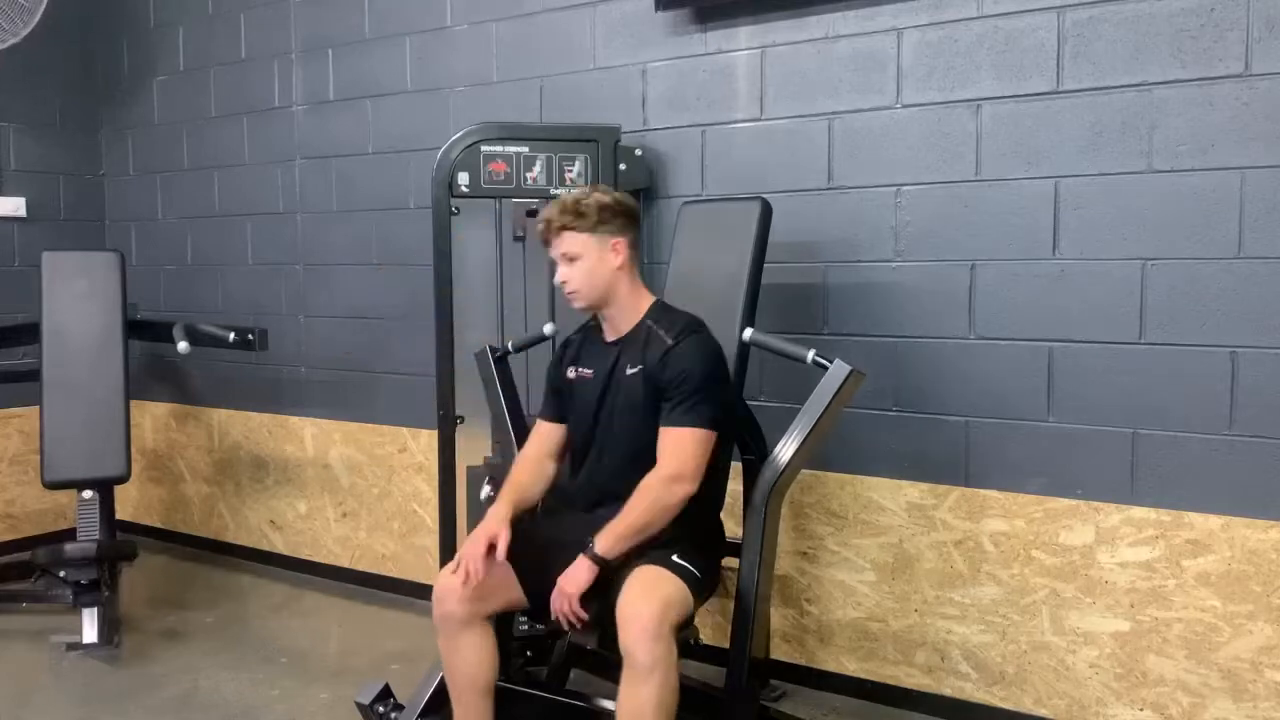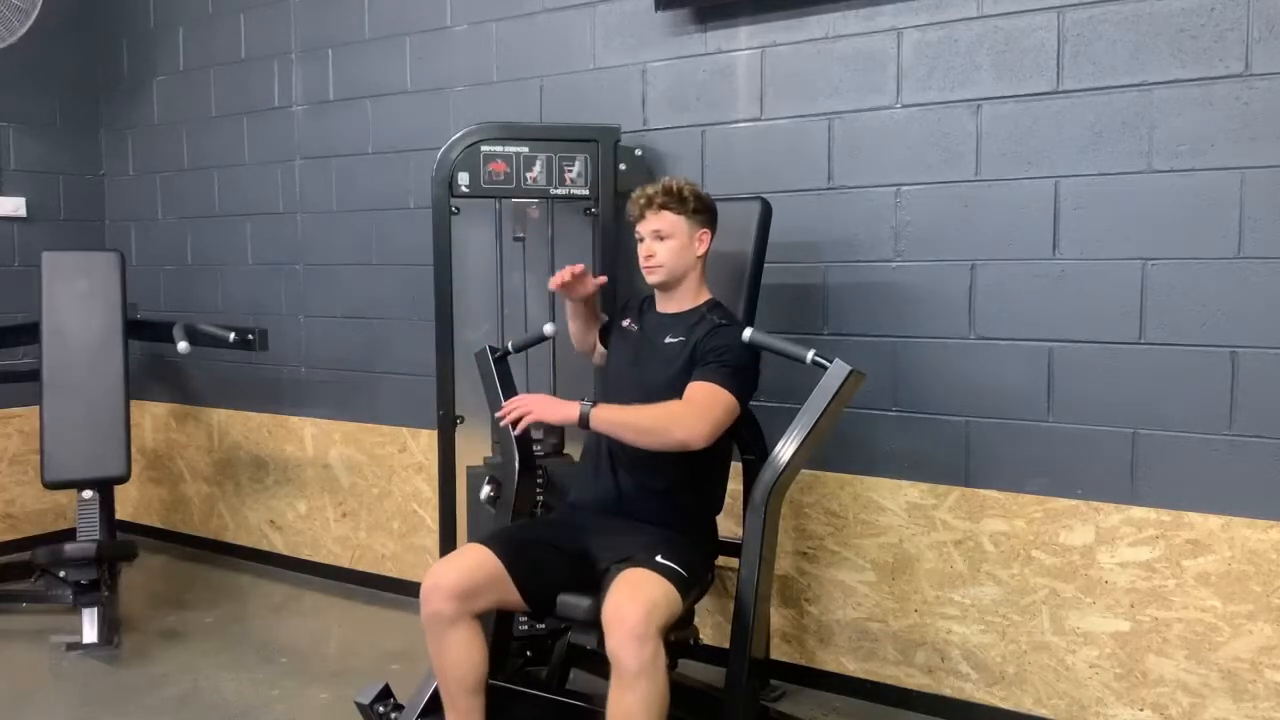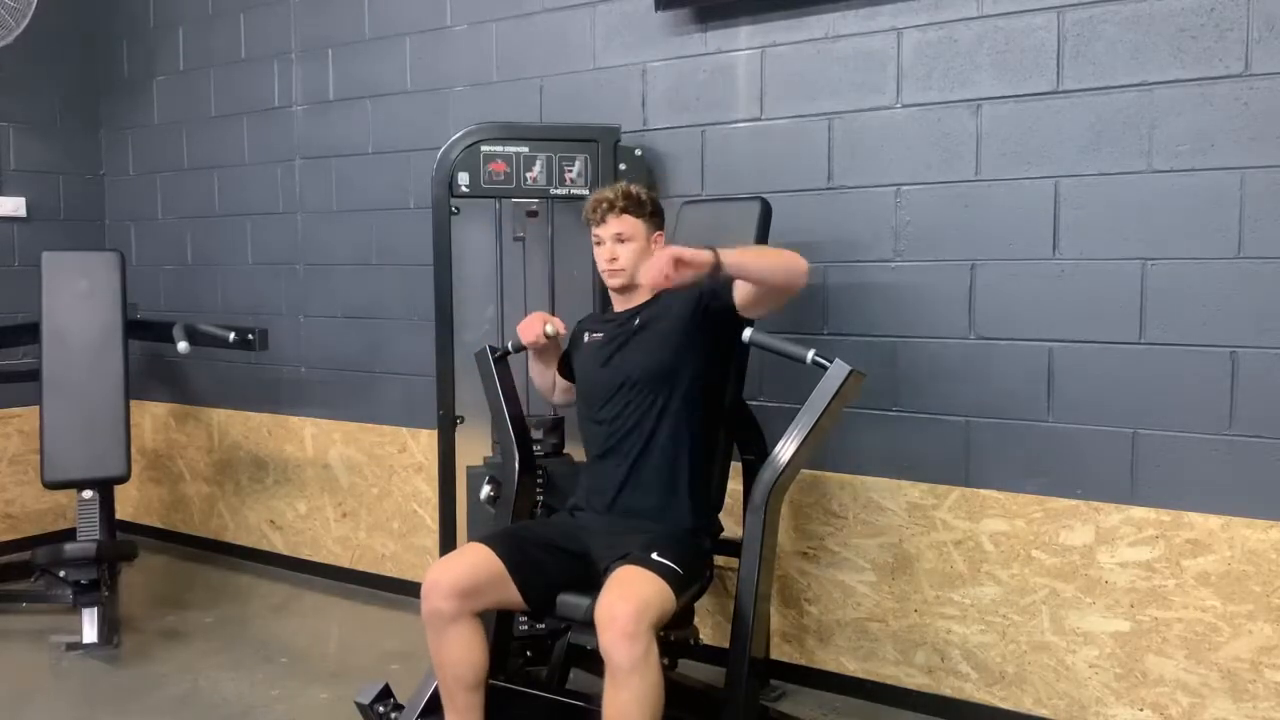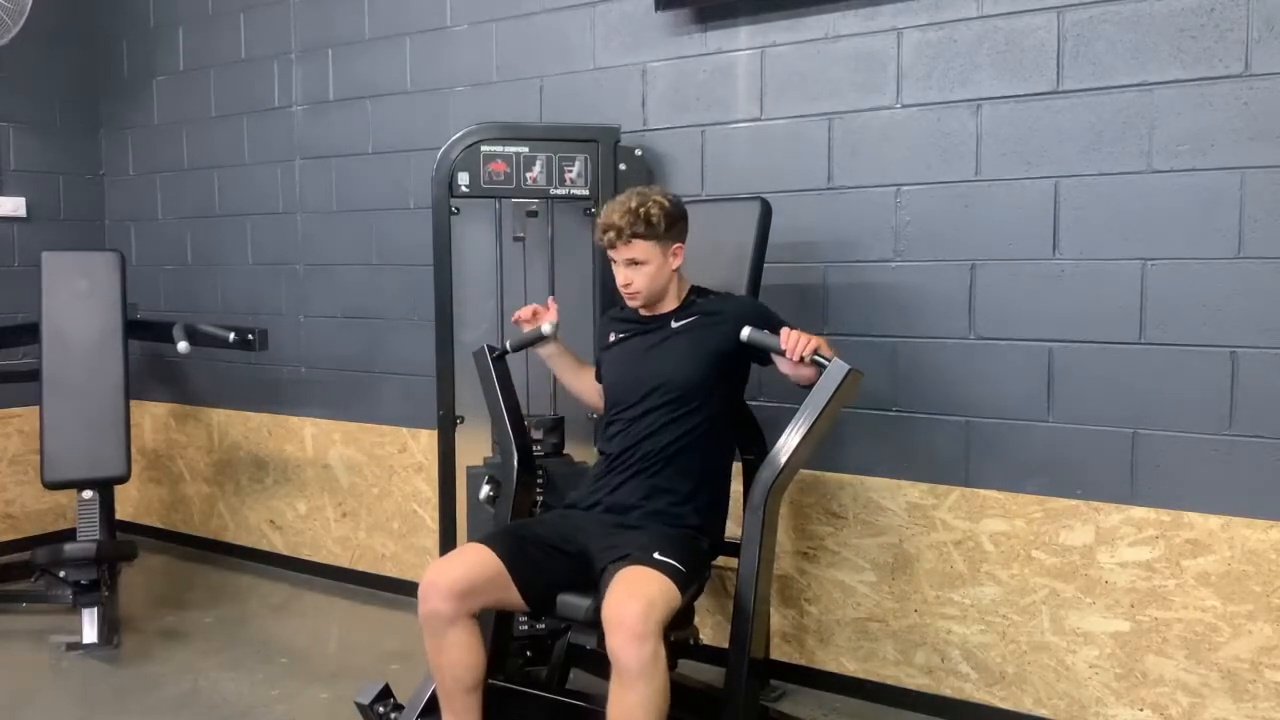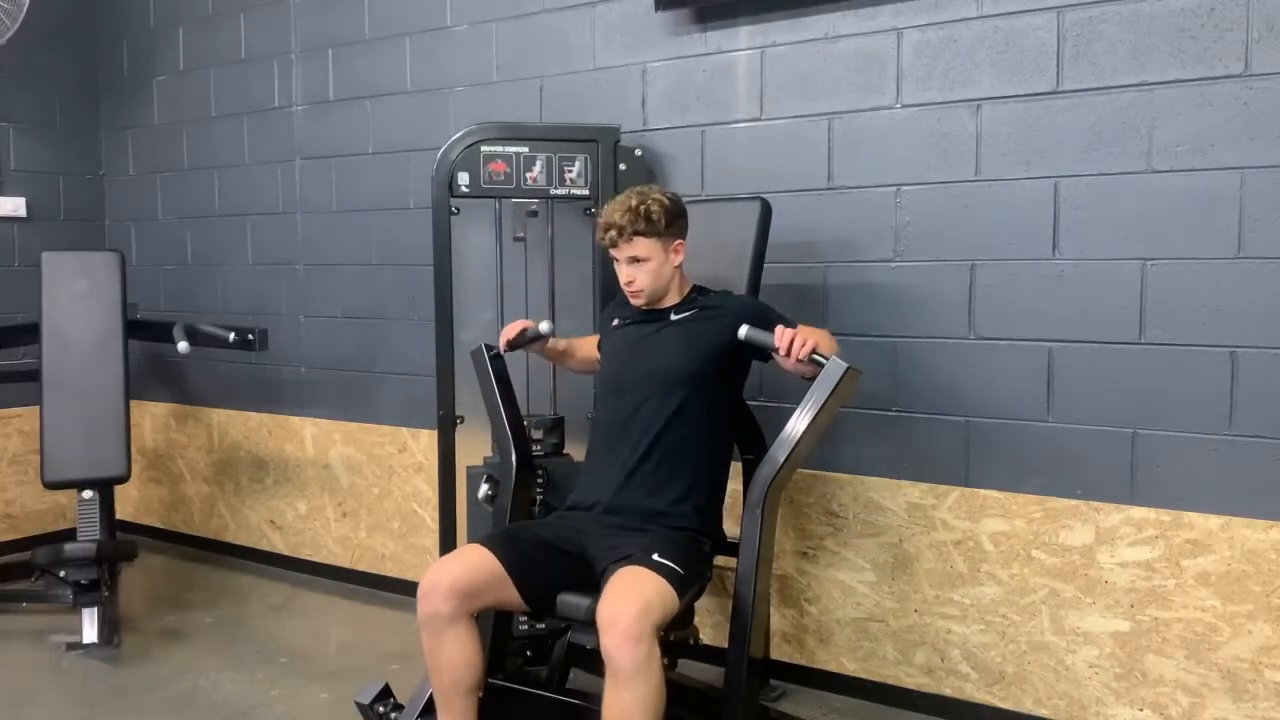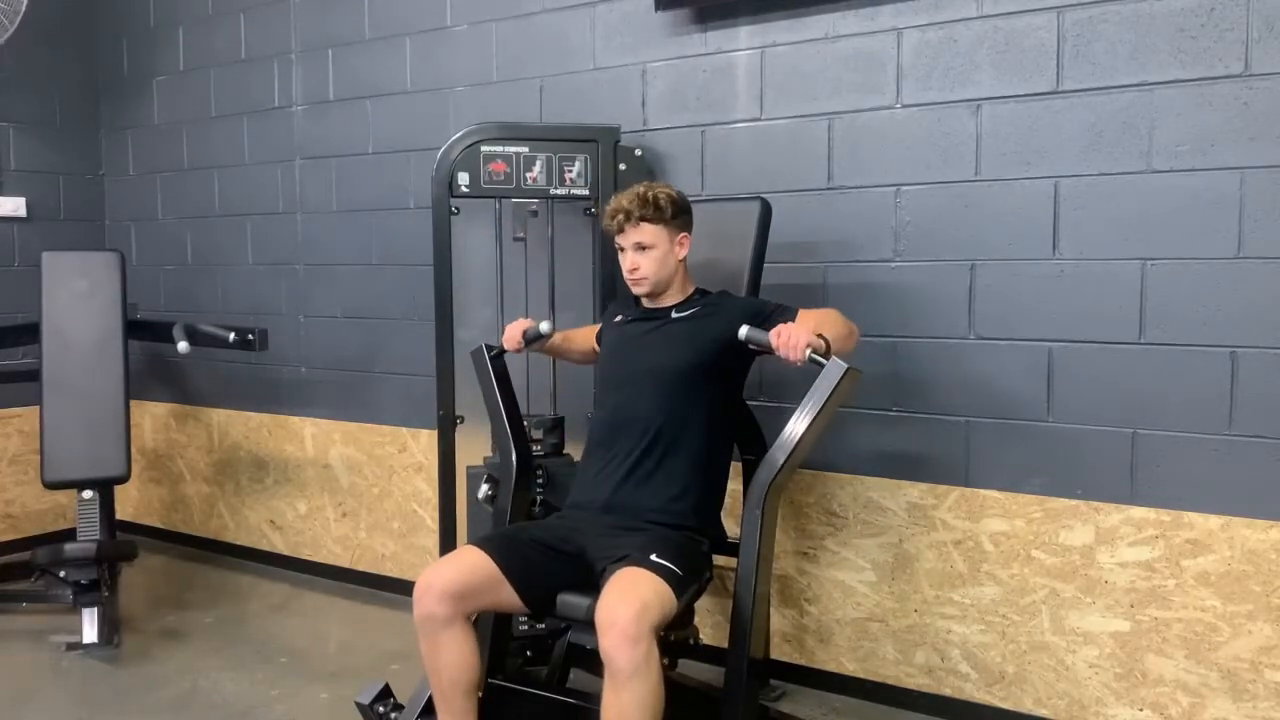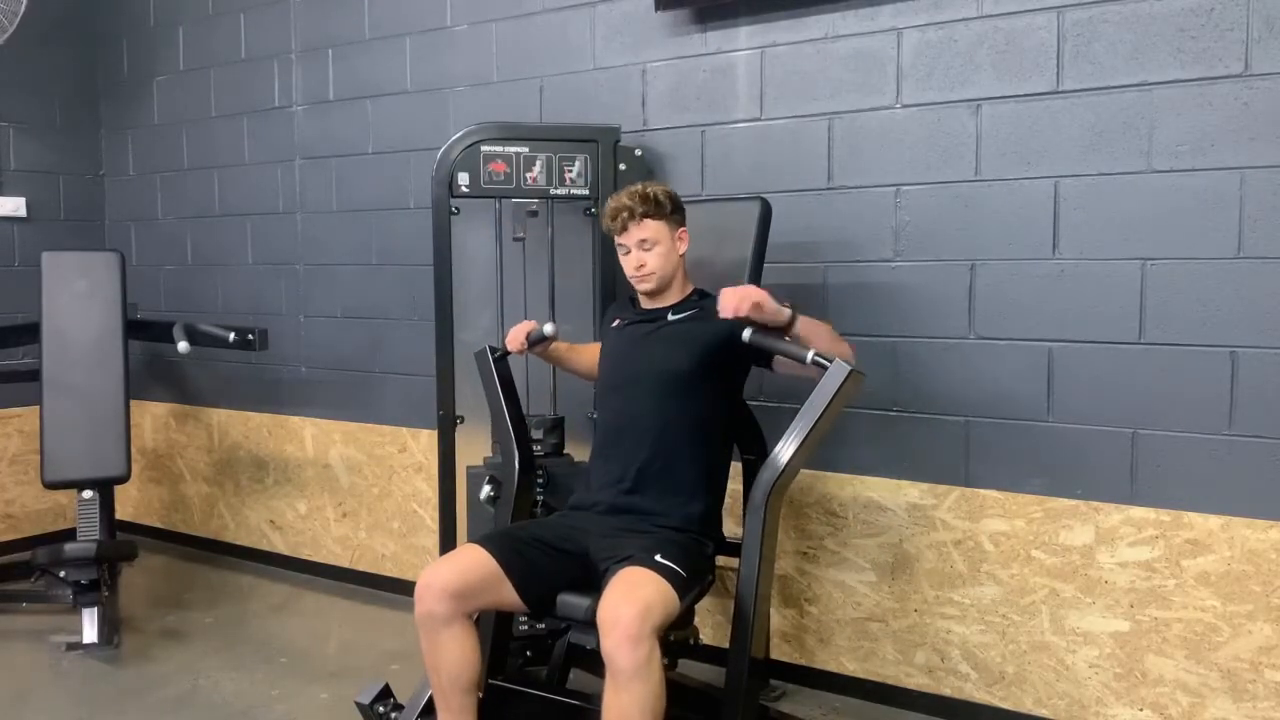
dt=0.7s
person 1, frame 1
left shoulder: (684, 347)
right shoulder: (575, 349)
left elbow: (676, 478)
right elbow: (544, 450)
left wrist: (591, 560)
right wrist: (496, 517)
left hip: (669, 534)
right hip: (579, 520)
left knee: (642, 620)
right knee: (455, 591)
person 1, frame 2
left shoulder: (724, 338)
right shoulder: (633, 313)
left elbow: (692, 427)
right elbow: (588, 344)
left wrist: (575, 411)
right wrist: (575, 299)
left hip: (667, 531)
right hip: (586, 516)
left knee: (629, 622)
right knee: (443, 589)
person 1, frame 3
left shoulder: (690, 307)
right shoulder: (588, 331)
left elbow: (792, 272)
right elbow: (557, 392)
left wrist: (706, 261)
right wrist: (540, 347)
left hip: (666, 530)
right hip: (584, 520)
left knee: (621, 619)
right knee: (444, 587)
person 1, frame 4
left shoulder: (728, 318)
right shoulder: (614, 324)
left elbow: (813, 364)
left wrist: (807, 354)
right wrist: (548, 345)
left hip: (667, 529)
right hip: (585, 516)
left knee: (629, 620)
right knee: (442, 588)
person 1, frame 5
left shoulder: (725, 315)
right shoulder: (619, 314)
left elbow: (824, 352)
left wrist: (806, 345)
right wrist: (542, 343)
left hip: (665, 531)
right hip: (581, 519)
left knee: (623, 622)
right knee: (441, 589)
person 1, frame 6
left shoulder: (724, 316)
right shoulder: (621, 314)
left elbow: (843, 329)
left wrist: (809, 336)
right wrist: (540, 340)
left hip: (663, 532)
right hip: (578, 520)
left knee: (623, 623)
right knee: (436, 592)
person 1, frame 7
left shoulder: (719, 319)
right shoulder: (620, 316)
left elbow: (836, 356)
left wrist: (776, 313)
right wrist: (547, 348)
left hip: (667, 532)
right hip: (584, 519)
left knee: (623, 623)
right knee: (437, 589)
